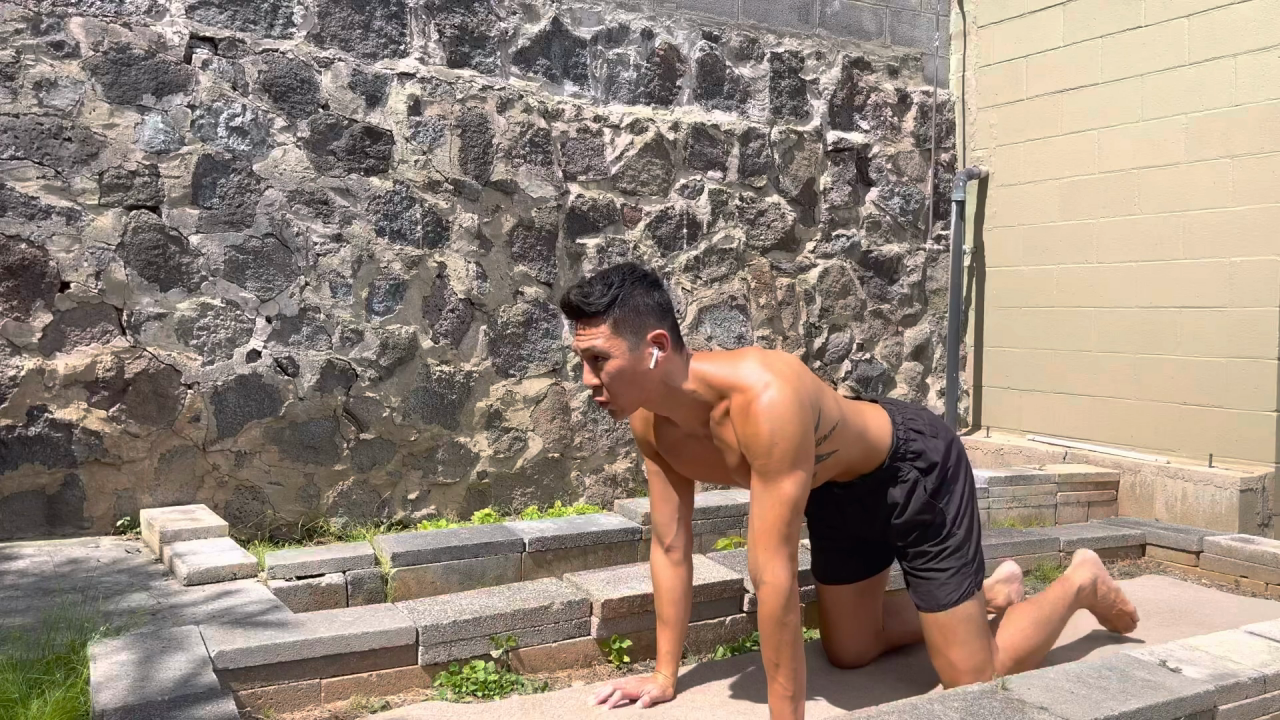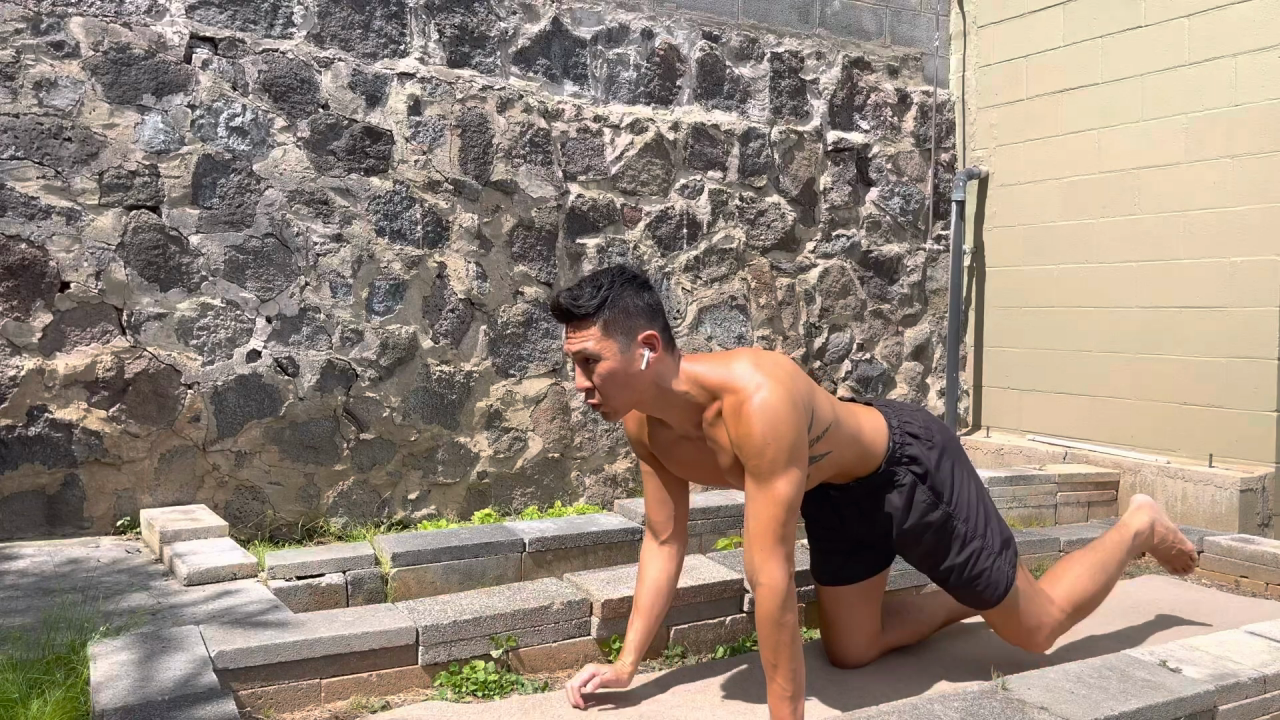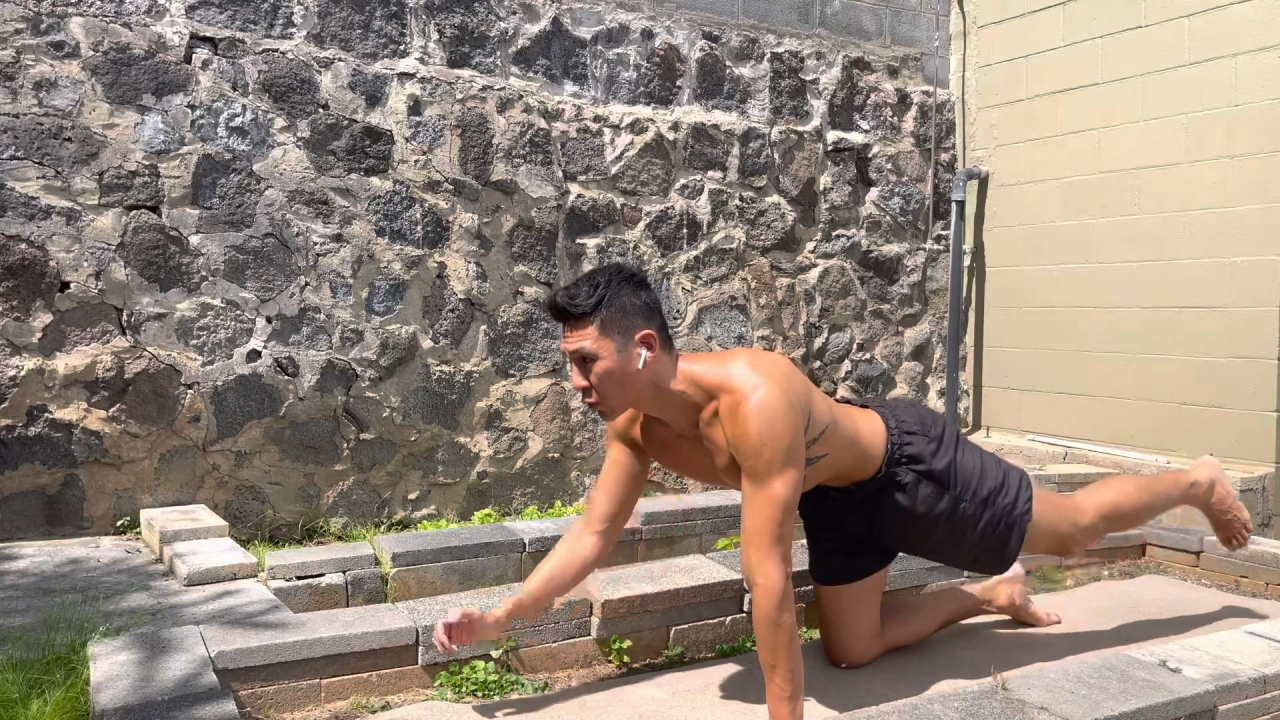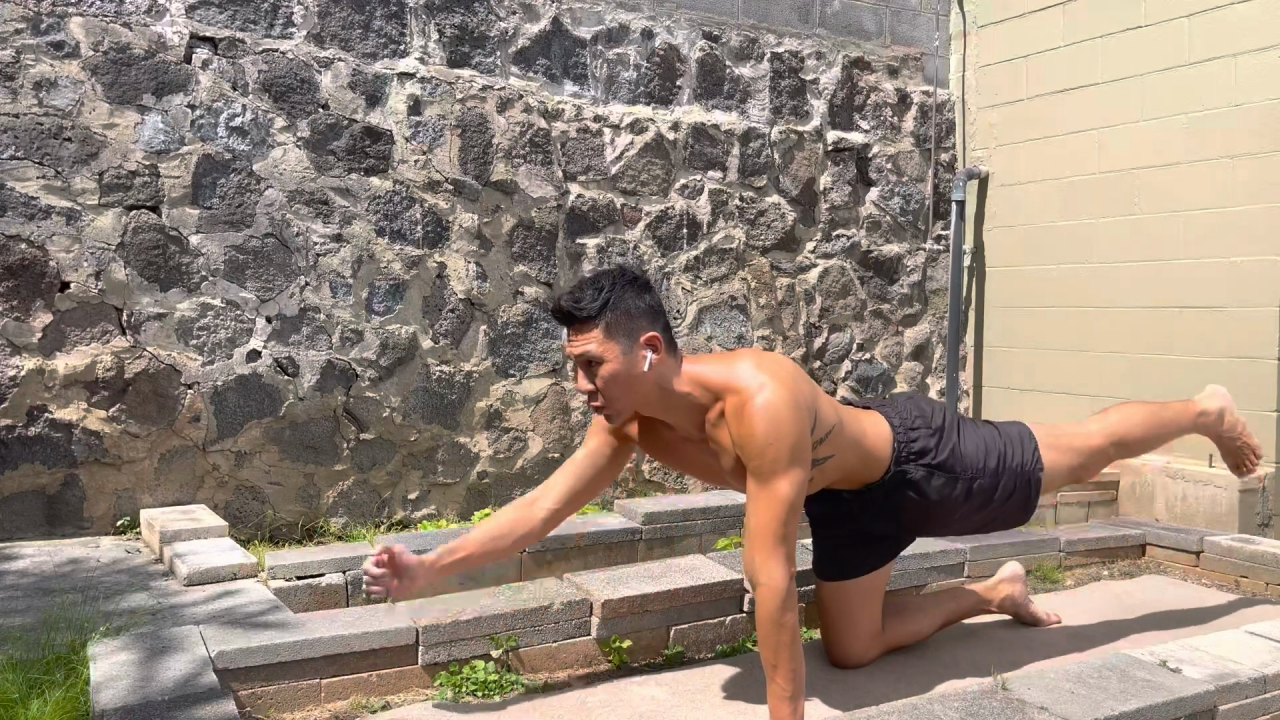
dt=0.3s
person 1, frame 1
left shoulder: (765, 400)
right shoulder: (649, 423)
left elbow: (773, 574)
right elbow: (670, 547)
left hip: (914, 463)
right hip: (840, 485)
right knee: (848, 652)
left ankle: (1079, 581)
right ankle: (990, 589)
person 1, frame 2
left shoulder: (759, 400)
right shoulder: (643, 423)
left elbow: (769, 576)
right elbow: (663, 540)
right wrist: (627, 662)
left hip: (909, 465)
right hip: (837, 491)
left knee: (1035, 629)
right knee: (850, 652)
left ankle: (1137, 528)
right ankle: (984, 591)
person 1, frame 3
left shoulder: (754, 401)
right shoulder: (635, 422)
left elbow: (767, 577)
right elbow: (592, 535)
right wrist: (499, 618)
left hip: (912, 464)
right hip: (840, 489)
left knee: (1071, 528)
right knee: (852, 649)
left ankle: (1198, 481)
right ankle: (994, 593)
person 1, frame 4
left shoulder: (761, 401)
right shoulder: (630, 420)
left elbow: (769, 577)
right elbow: (542, 506)
right wrist: (427, 567)
left hip: (920, 460)
right hip: (849, 491)
left knee: (1079, 452)
left ankle: (1207, 412)
right ankle: (993, 594)
